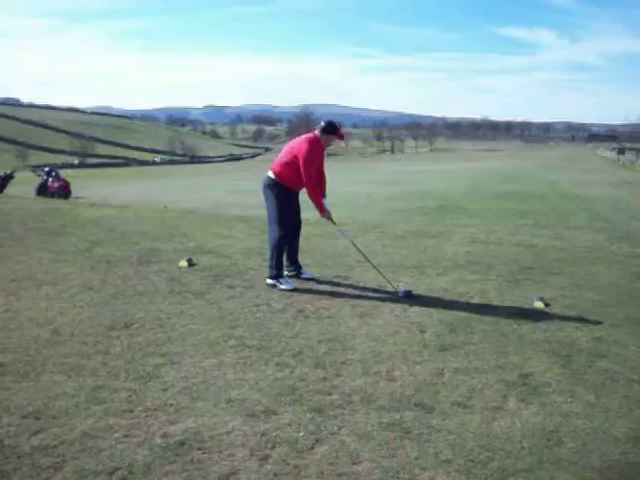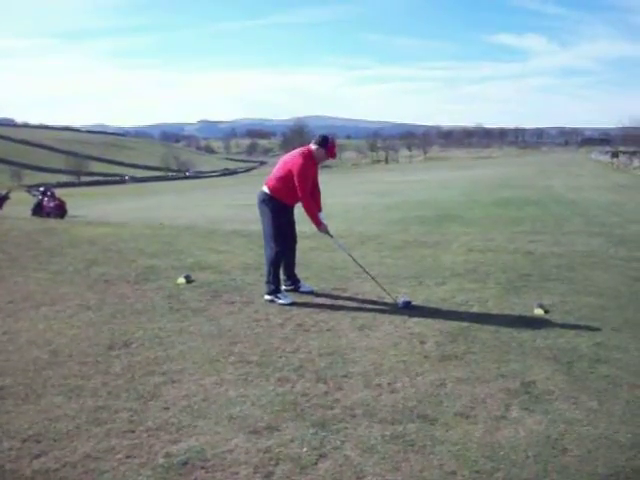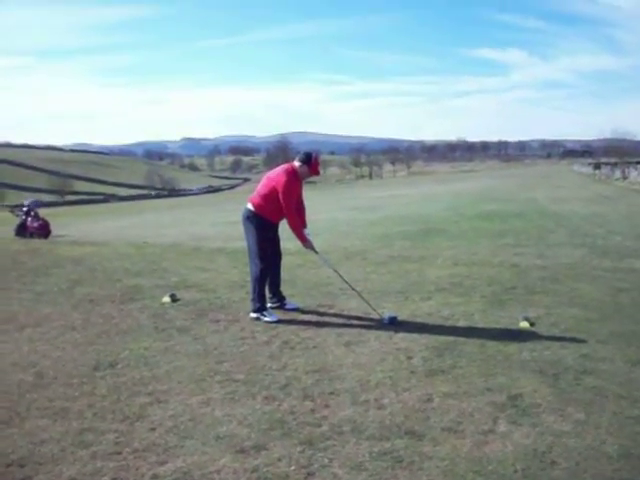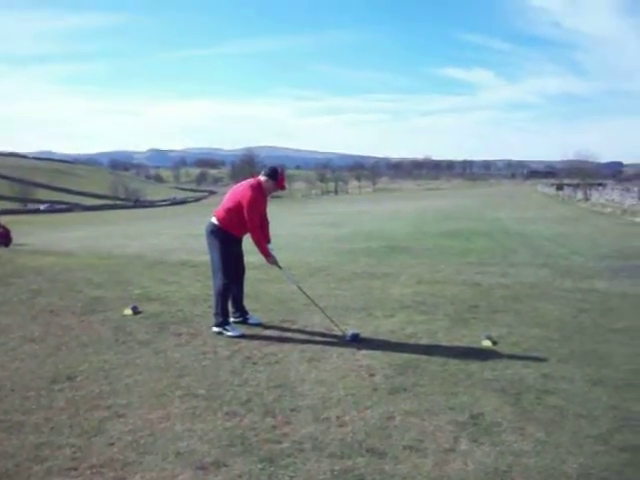
dt=1s
person 1, frame 1
left shoulder: (317, 146)
right shoulder: (307, 147)
left elbow: (319, 175)
right elbow: (309, 182)
left wrist: (324, 202)
right wrist: (322, 209)
left hip: (289, 187)
right hip: (276, 186)
left knee: (294, 227)
right knee: (280, 230)
left ankle: (292, 267)
right ankle: (274, 275)
person 1, frame 2
left shoulder: (311, 160)
right shoulder: (301, 162)
left elbow: (314, 189)
right elbow: (305, 197)
left wrist: (320, 216)
right wrist: (318, 223)
left hip: (284, 202)
right hip: (271, 201)
left knee: (290, 242)
right knee: (276, 246)
left ankle: (290, 281)
right ankle: (272, 290)
person 1, frame 3
left shoulder: (295, 177)
right shoulder: (285, 179)
left elbow: (299, 206)
right elbow: (290, 213)
left wrist: (305, 231)
right wrist: (303, 240)
left hip: (268, 219)
right hip: (256, 219)
left knee: (275, 259)
right knee: (261, 263)
left ankle: (275, 299)
right ankle: (258, 308)
person 1, frame 4
left shoulder: (259, 191)
right shoulder: (251, 193)
left elbow: (263, 221)
right elbow: (254, 228)
left wrist: (268, 246)
right wrist: (267, 255)
left hip: (232, 234)
right hip: (220, 233)
left knee: (238, 274)
right knee: (224, 278)
left ankle: (238, 313)
right ankle: (220, 322)
